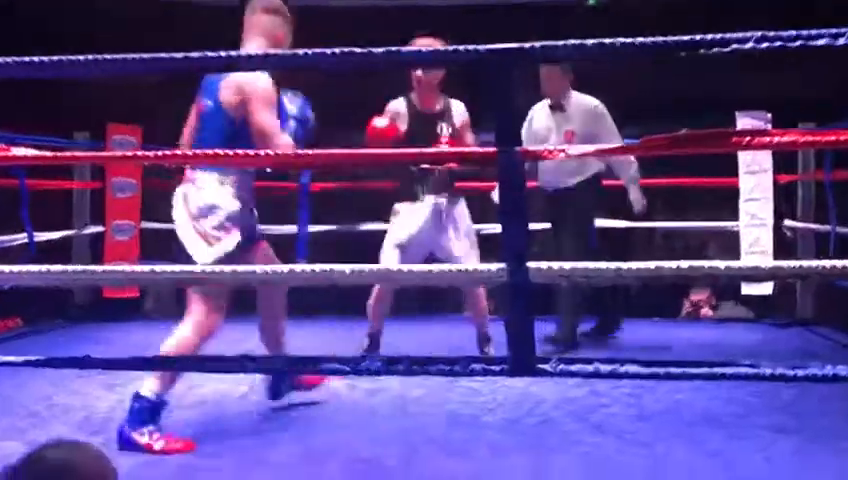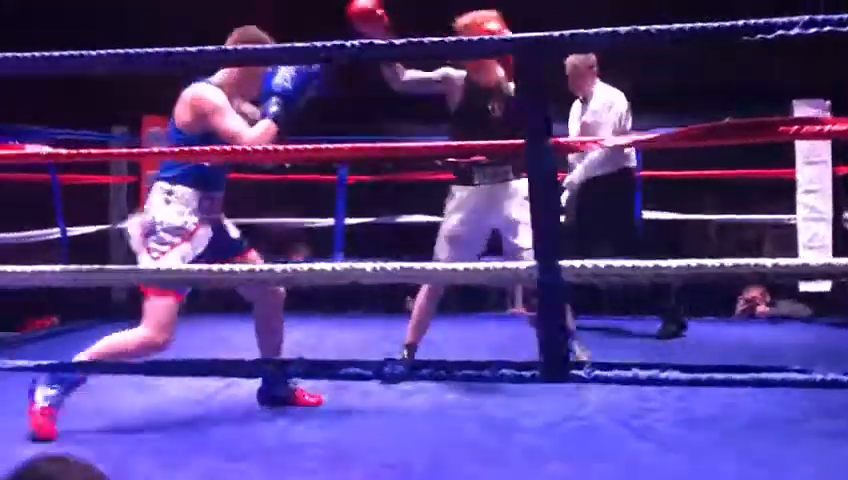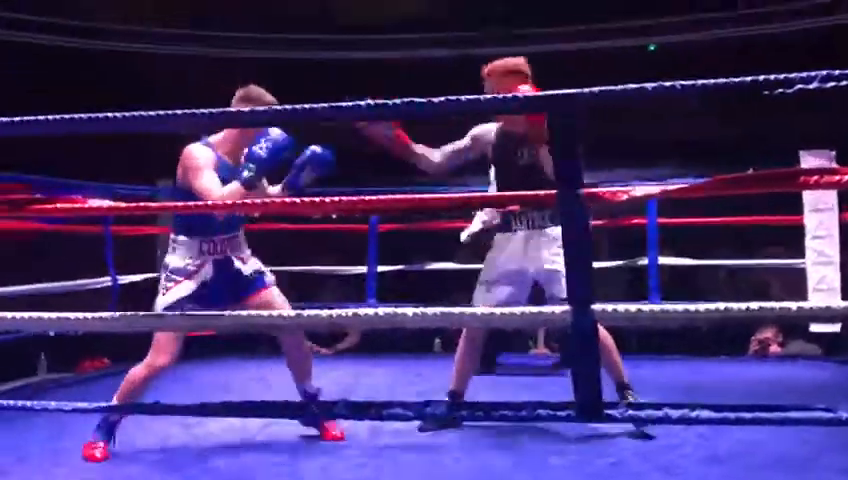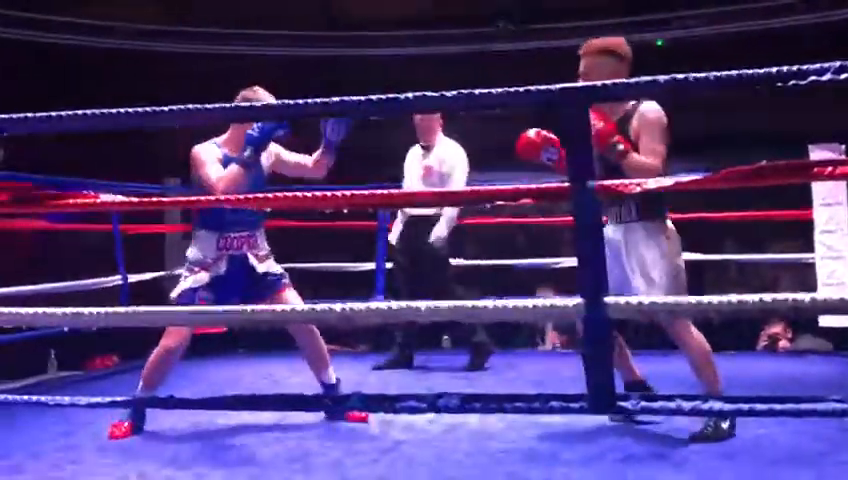
dt=0.7s
person 1, frame 1
left shoulder: (219, 73)
right shoulder: (252, 79)
left elbow: (188, 143)
right elbow: (274, 153)
right wrist: (293, 132)
left hip: (225, 198)
right hip: (213, 204)
left knee: (274, 282)
right knee: (204, 320)
left ankle: (282, 373)
right ankle: (140, 422)
person 1, frame 2
left shoulder: (226, 100)
right shoulder: (204, 96)
left elbow: (255, 131)
right elbow: (253, 148)
left wrist: (288, 97)
right wrist: (278, 102)
left hip: (206, 218)
right hip: (175, 220)
left knee: (272, 296)
right knee: (155, 335)
left ankle: (277, 384)
right ankle: (52, 385)
person 1, frame 3
left shoulder: (252, 155)
right shoulder: (197, 155)
right elbow: (220, 204)
left wrist: (303, 169)
right wrist: (253, 168)
left hip: (236, 260)
right hip: (192, 267)
left knee: (292, 330)
right knee: (160, 360)
left ankle: (312, 409)
right ankle: (104, 429)
person 1, frame 4
left shoulder: (268, 152)
right shoulder: (205, 152)
left elbow: (317, 170)
right elbow: (222, 189)
left wrist: (330, 140)
right wrist: (250, 151)
left hip: (255, 256)
right hip: (211, 261)
left knee: (304, 325)
right knee: (173, 343)
left ankle: (334, 398)
right ankle: (136, 414)
person 2, frame 1
left shoulder: (456, 111)
right shoulder: (397, 109)
right wrist: (382, 145)
left hip: (449, 206)
right hip: (411, 207)
right knee: (387, 278)
left ankle: (484, 342)
right ankle: (372, 341)
person 2, frame 2
left shoulder: (516, 80)
right shoulder: (452, 81)
right elbow: (399, 79)
left wrist: (509, 74)
right wrist: (375, 35)
left hip: (511, 189)
right hip: (467, 192)
left ankle: (567, 342)
right ankle: (408, 353)
person 2, frame 3
left shoulder: (552, 127)
right shoulder: (487, 135)
left elbow: (559, 175)
right elbow: (435, 163)
left wrist: (539, 132)
right wrist: (394, 139)
left hip: (550, 237)
right hip: (509, 240)
right knee: (475, 323)
left ankle: (625, 393)
right ankle: (454, 404)
person 2, frame 4
left shoulder: (647, 114)
right shoulder: (599, 117)
left elbow: (651, 175)
left wrist: (609, 142)
right wrist: (557, 156)
left hip: (646, 232)
right hip: (610, 231)
left knee: (674, 322)
left ankle: (720, 411)
right ankle: (637, 386)
person 3, frame 1
left shoulder: (589, 108)
right shoulder: (537, 113)
left elbow: (615, 149)
left wrist: (633, 187)
left hip: (581, 190)
right hip: (552, 193)
left knee: (573, 255)
right knee: (578, 256)
left ankle: (566, 330)
right ankle: (607, 319)
person 3, frame 2
left shoulder: (611, 99)
right shoulder: (577, 106)
left elbow: (607, 144)
left wrist: (577, 175)
right wrist: (571, 185)
left hip: (613, 183)
right hip: (588, 183)
left knee: (629, 250)
right knee: (572, 246)
left ankle: (671, 316)
person 3, frame 3
left shoulder: (531, 149)
right shoulder: (501, 151)
left elbow: (545, 192)
right wrist: (478, 223)
left hip: (521, 229)
right hip: (502, 228)
left knee: (501, 292)
left ankle: (485, 355)
right ankle: (563, 341)
person 3, frame 4
left shoulder: (452, 152)
right shoulder: (414, 153)
left elbow: (456, 193)
left wrist: (443, 226)
right wrist: (398, 226)
left hip: (436, 227)
right hip: (412, 226)
left knee: (441, 290)
right knee: (408, 291)
left ankle: (480, 345)
right ankle: (403, 352)
